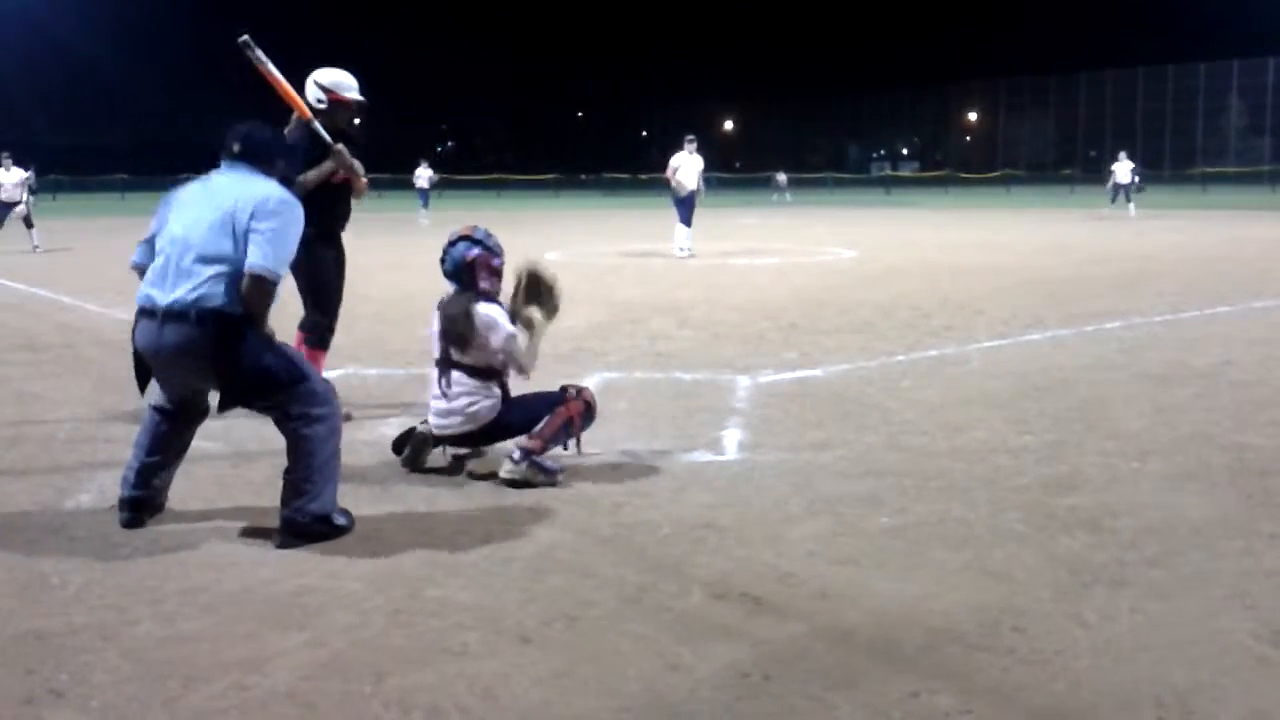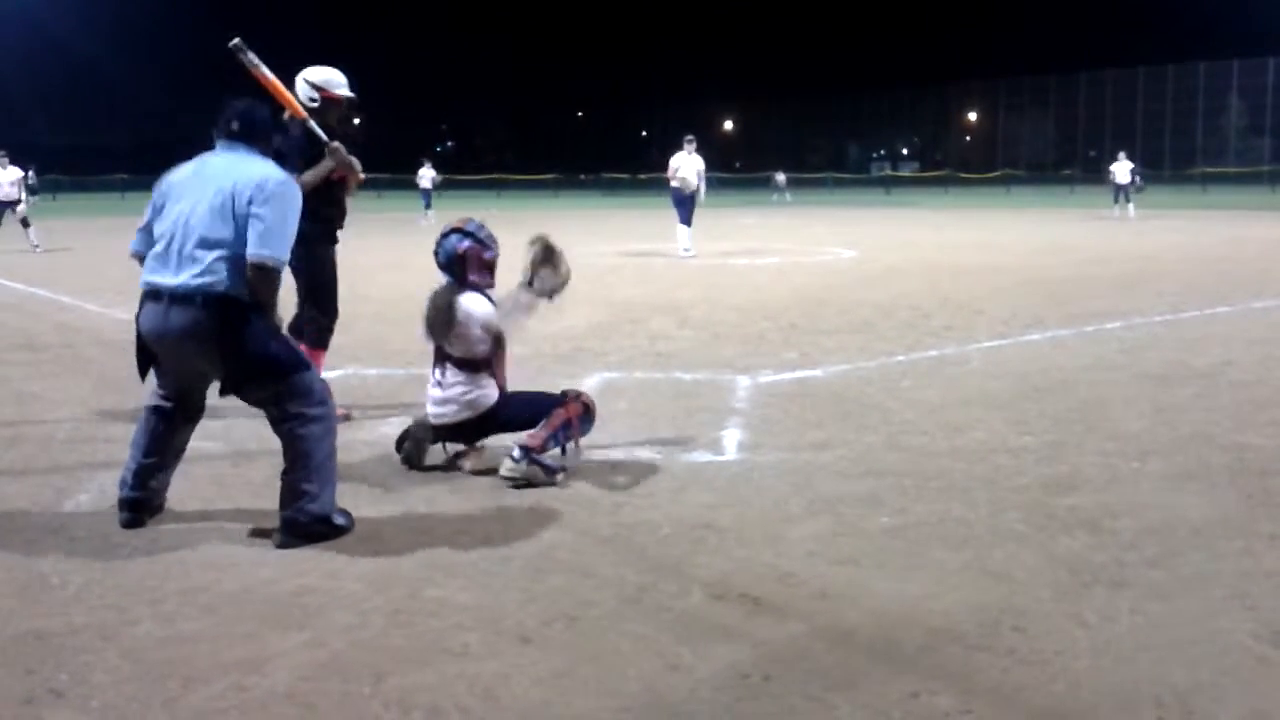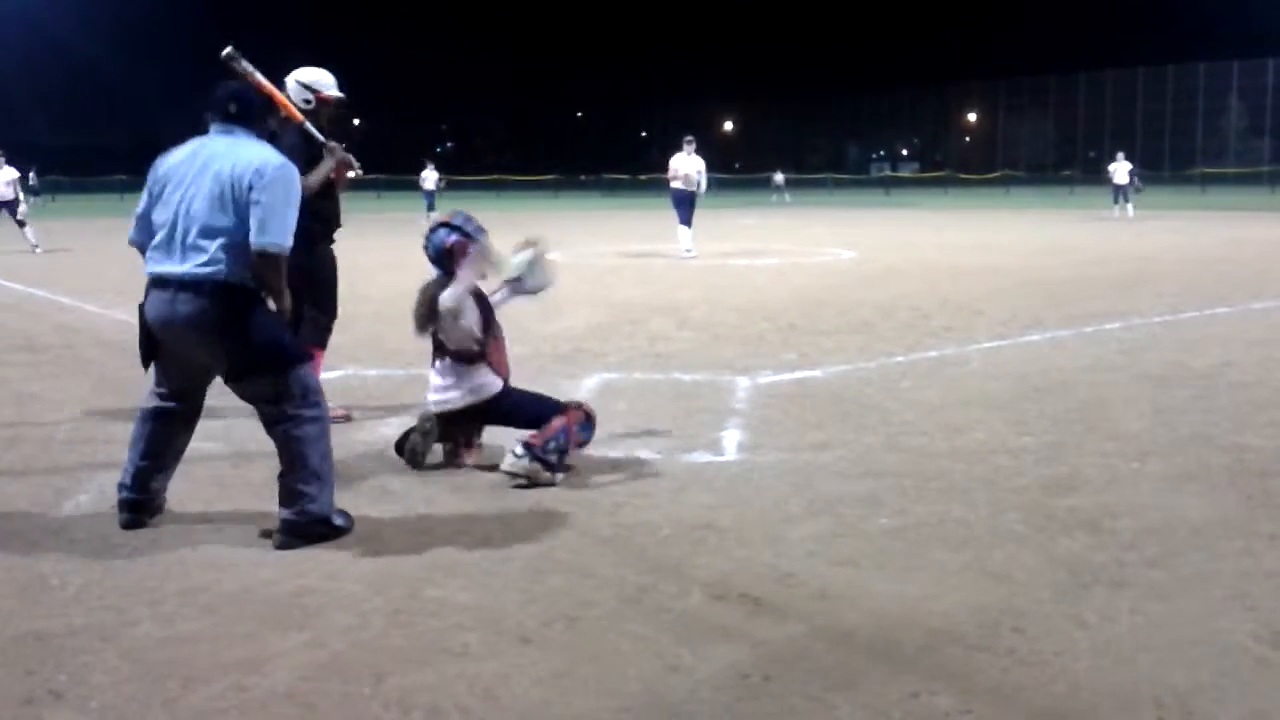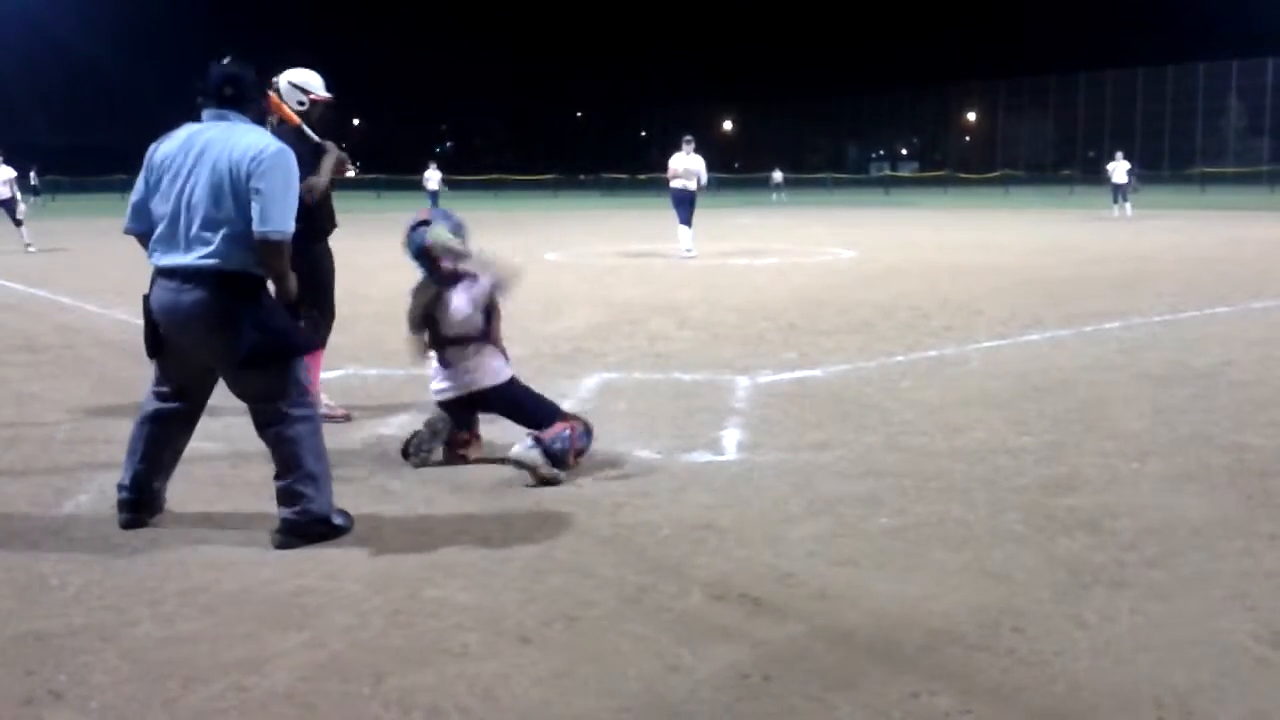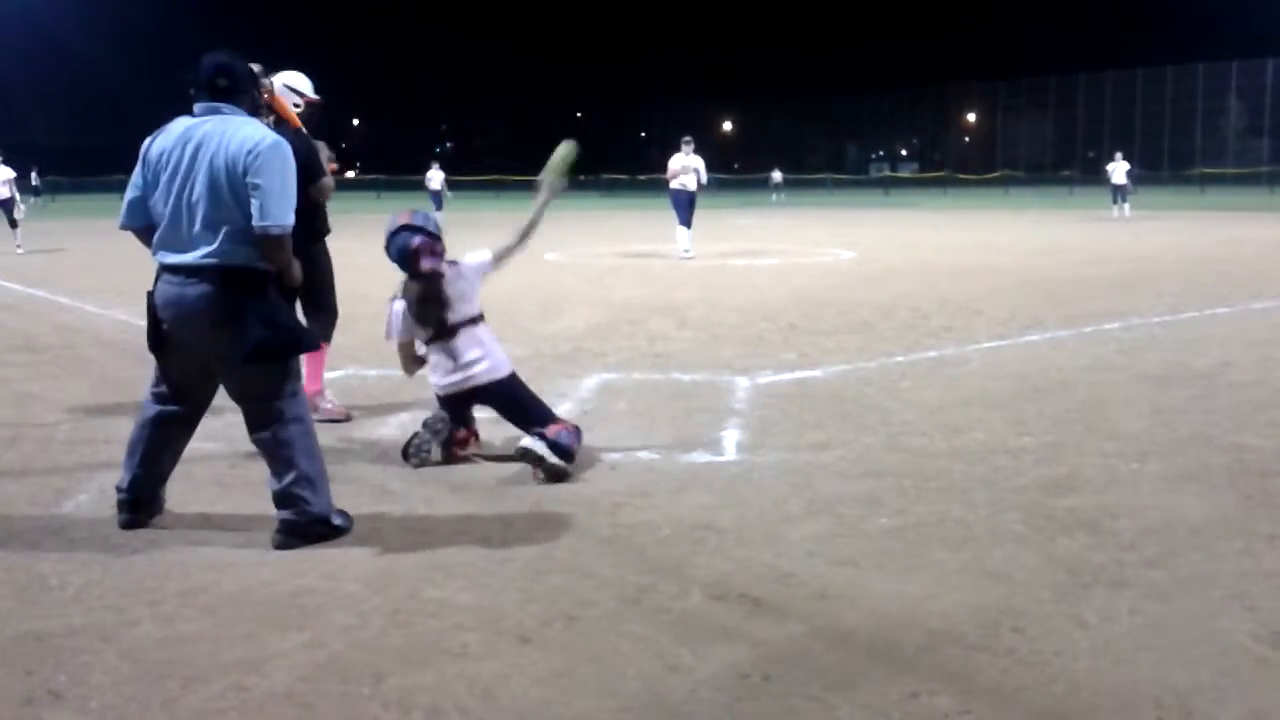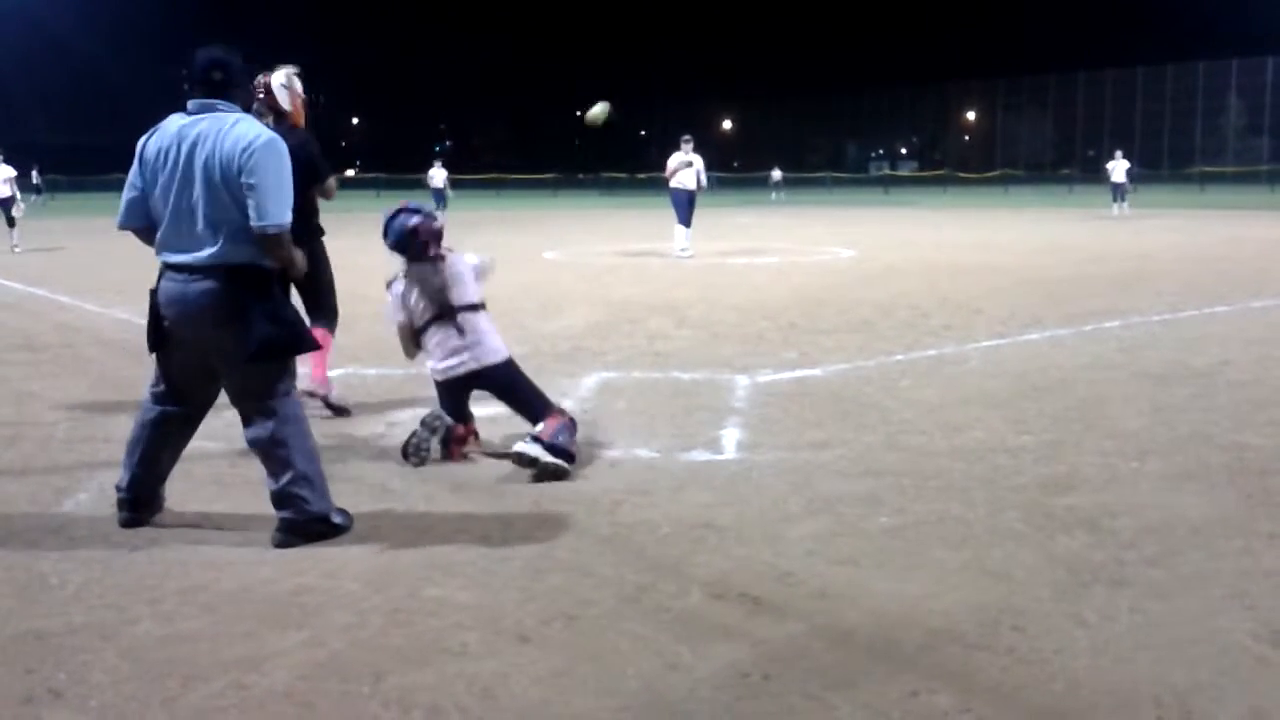
dt=0.1s
person 1, frame 1
left shoulder: (183, 193)
right shoulder: (275, 199)
left elbow: (142, 261)
right elbow: (259, 278)
right wrist: (259, 330)
left hip: (150, 329)
right hip: (210, 331)
left knee: (176, 405)
right knee: (313, 404)
left ankle: (138, 500)
right ankle: (309, 518)
person 1, frame 2
left shoulder: (179, 174)
right shoulder: (274, 180)
left elbow: (141, 248)
right elbow: (262, 266)
right wrist: (268, 315)
left hip: (154, 314)
right hip: (213, 316)
left knee: (172, 403)
right knee: (307, 401)
left ankle: (137, 499)
right ankle: (308, 517)
person 1, frame 3
left shoulder: (172, 159)
right shoulder: (270, 164)
left elbow: (142, 237)
right elbow: (268, 252)
right wrist: (281, 299)
left hip: (160, 302)
right hip: (224, 306)
left knee: (168, 402)
right knee: (297, 403)
left ankle: (136, 501)
right ankle: (308, 517)
person 1, frame 4
left shoulder: (166, 145)
right shoulder: (267, 150)
left elbow: (138, 227)
right elbow: (271, 240)
right wrist: (285, 282)
left hip: (166, 293)
right hip: (228, 297)
left knee: (170, 402)
right knee: (287, 403)
left ankle: (137, 500)
right ankle: (307, 515)
person 1, frame 5
left shoulder: (160, 140)
right shoulder: (262, 143)
left elbow: (136, 222)
right elbow: (272, 234)
right wrist: (290, 269)
left hip: (171, 290)
right hip: (234, 294)
left knee: (169, 400)
right knee: (275, 405)
left ankle: (136, 501)
right ankle: (306, 515)
person 1, frame 6
left shoulder: (156, 137)
right shoulder: (257, 139)
left elbow: (135, 221)
right elbow: (270, 233)
right wrist: (294, 261)
left hip: (174, 287)
right hip: (236, 292)
left knee: (170, 401)
right knee: (270, 404)
left ankle: (136, 500)
right ankle: (306, 514)
person 2, frame 1
left shoulder: (339, 139)
right shoulder: (301, 138)
left elbow: (357, 192)
right elbow: (288, 188)
left wrist: (354, 172)
right wrist: (328, 165)
left hip: (328, 238)
right hip: (307, 239)
left knee: (321, 311)
right knee: (324, 315)
person 2, frame 2
left shoulder: (329, 136)
right shoulder: (297, 137)
left elbow: (346, 188)
left wrist: (350, 169)
right wrist: (327, 163)
left hip: (322, 235)
right hip: (305, 237)
left knee: (312, 310)
right knee: (322, 314)
person 2, frame 3
left shoulder: (304, 136)
right shoulder: (294, 139)
left elbow: (331, 186)
right elbow: (300, 190)
left wrist: (341, 167)
right wrist: (329, 162)
left hip: (294, 238)
right hip: (308, 239)
left knee: (299, 311)
right knee: (321, 314)
person 2, frame 4
left shoulder: (289, 136)
right shoulder: (295, 140)
right elbow: (311, 190)
left wrist: (334, 164)
right wrist: (329, 160)
left hip: (289, 237)
right hip: (305, 237)
right knee: (319, 314)
right ankle: (310, 397)
person 2, frame 5
right shoulder: (298, 142)
right elbow: (324, 192)
left wrist: (317, 165)
right wrist: (323, 160)
right hip: (304, 239)
right knee: (323, 314)
right ankle: (314, 396)
person 2, frame 6
right shoulder: (300, 139)
right elbow: (328, 191)
right wrist: (320, 162)
right hip: (300, 237)
right knee: (324, 310)
right ankle: (319, 380)
person 3, frame 1
left shoulder: (445, 308)
right shoulder: (488, 311)
right elbow: (524, 367)
left wrist: (520, 322)
right wrist: (536, 329)
left hip: (443, 420)
right hip: (478, 418)
right knee: (582, 400)
left ankle: (431, 436)
right ankle: (524, 457)
person 3, frame 2
left shoulder: (441, 299)
right shoulder: (472, 303)
left elbow: (497, 314)
right elbow: (502, 321)
left hip: (441, 413)
right hip: (476, 410)
right knee: (581, 405)
left ankle: (432, 432)
right ankle: (525, 455)
person 3, frame 3
left shoulder: (433, 293)
right shoulder: (453, 296)
left hip: (444, 401)
right hip: (484, 396)
right knee: (580, 420)
left ankle: (438, 429)
right ankle: (527, 453)
person 3, frame 4
left shoulder: (422, 297)
right shoulder: (471, 288)
left elbow: (421, 350)
left hip: (448, 394)
right hip: (491, 385)
left knee: (462, 444)
right knee: (577, 432)
left ankle: (447, 432)
right ankle: (537, 447)
person 3, frame 5
left shoulder: (401, 305)
right shoulder: (462, 269)
left elbow: (409, 367)
right elbow: (513, 245)
right wrist: (544, 198)
left hip: (449, 388)
right hip: (493, 376)
left knee: (460, 441)
right knee: (565, 432)
left ankle: (442, 432)
right ankle: (543, 442)
person 3, frame 6
left shoulder: (400, 286)
right shoulder: (459, 262)
left elbow: (410, 350)
right elbow: (480, 269)
left hip: (447, 371)
right hip: (489, 360)
left knee: (460, 436)
right knee: (559, 423)
left ankle: (442, 430)
right ankle: (538, 445)
